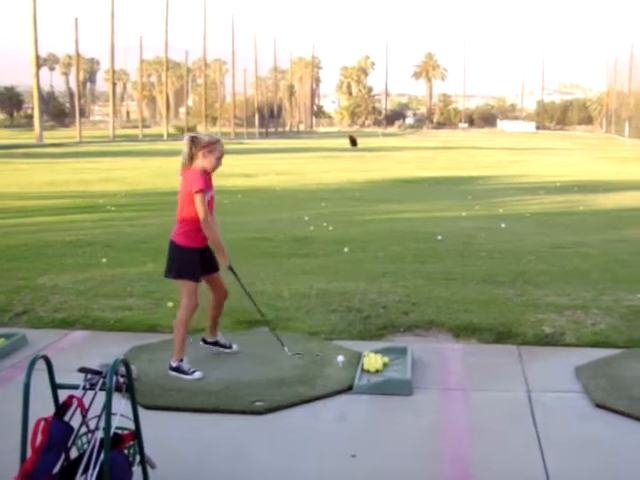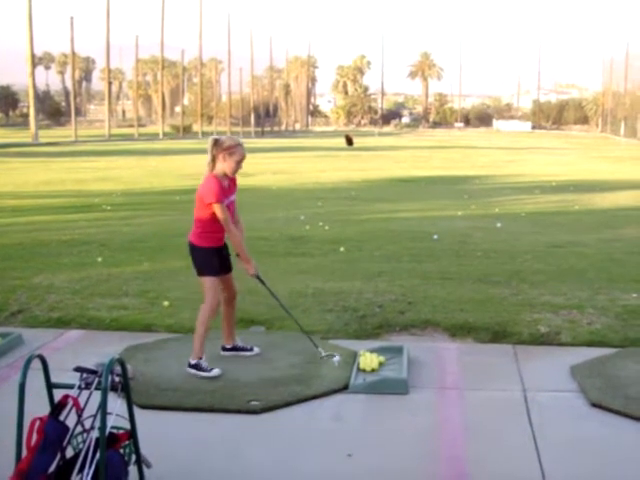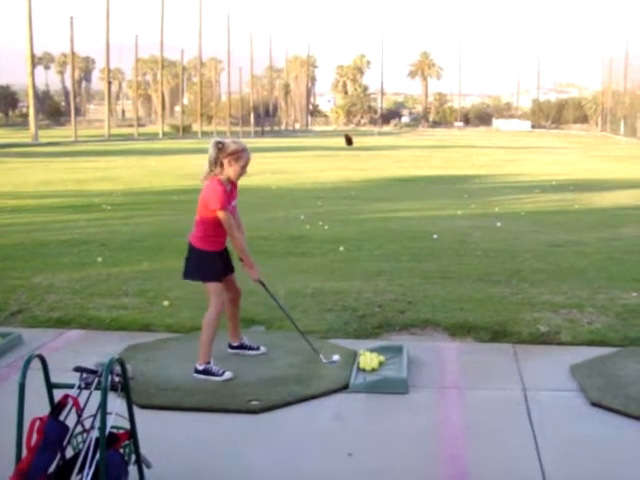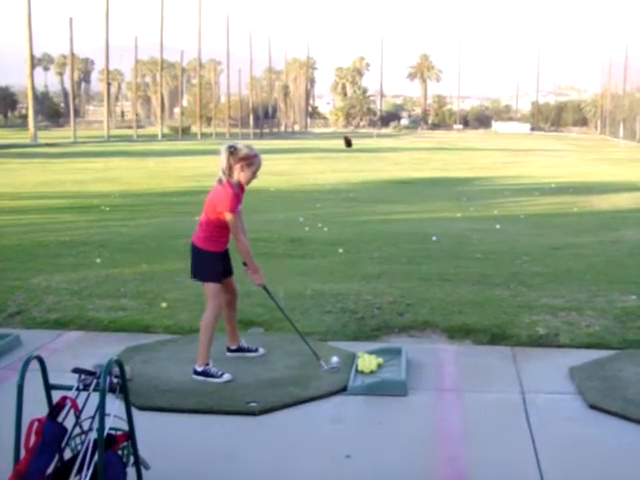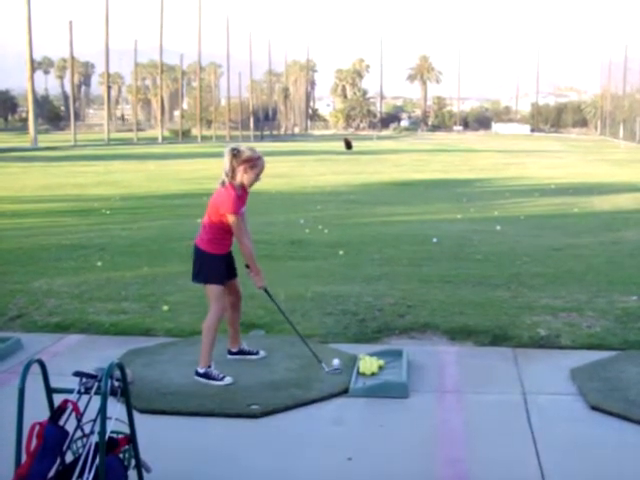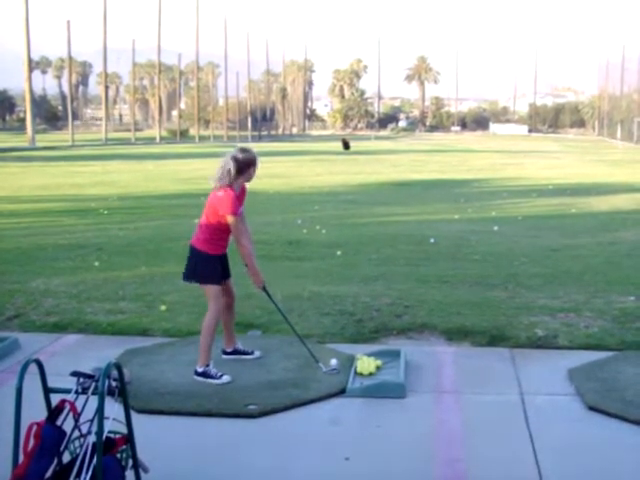
dt=0.4s
person 1, frame 1
left shoulder: (205, 177)
right shoulder: (196, 180)
left elbow: (210, 217)
right elbow: (204, 222)
left wrist: (217, 249)
right wrist: (222, 252)
left hip: (201, 246)
right hip: (185, 247)
left knee: (221, 292)
right knee: (189, 302)
left ankle: (211, 336)
right ankle: (177, 361)
person 1, frame 2
left shoulder: (231, 181)
right shoulder: (212, 187)
left elbow: (236, 219)
right elbow: (229, 227)
left wrist: (242, 252)
right wrist: (247, 260)
left hip: (218, 245)
right hip: (202, 246)
left knee: (230, 293)
right knee: (212, 300)
left ankle: (229, 343)
right ankle: (196, 359)
person 1, frame 3
left shoulder: (231, 185)
right shoulder: (216, 192)
left elbow: (237, 223)
right elbow: (233, 233)
left wrist: (246, 257)
right wrist: (250, 265)
left hip: (218, 248)
right hip: (204, 250)
left knee: (234, 292)
right knee: (217, 303)
left ankle: (236, 341)
right ankle: (203, 364)
person 1, frame 4
left shoulder: (238, 188)
right shoulder: (226, 195)
left elbow: (242, 227)
right elbow: (239, 237)
left wrist: (249, 263)
right wrist: (254, 270)
left hip: (218, 249)
right hip: (206, 250)
left knee: (230, 295)
right knee: (214, 305)
left ankle: (234, 344)
right ankle: (202, 366)
person 1, frame 5
left shoulder: (242, 190)
right shoulder: (228, 197)
left elbow: (245, 229)
right elbow: (242, 239)
left wrist: (252, 265)
right wrist: (256, 272)
left hip: (223, 251)
right hip: (209, 253)
left knee: (235, 297)
right knee: (217, 307)
left ankle: (235, 347)
right ankle: (204, 367)
person 1, frame 6
left shoulder: (239, 190)
right shoulder: (227, 198)
left elbow: (244, 229)
right elbow: (240, 240)
left wrist: (252, 264)
right wrist: (255, 272)
left hip: (218, 251)
right hip: (204, 253)
left knee: (228, 298)
right knee: (216, 307)
left ankle: (230, 346)
right ankle: (202, 366)
